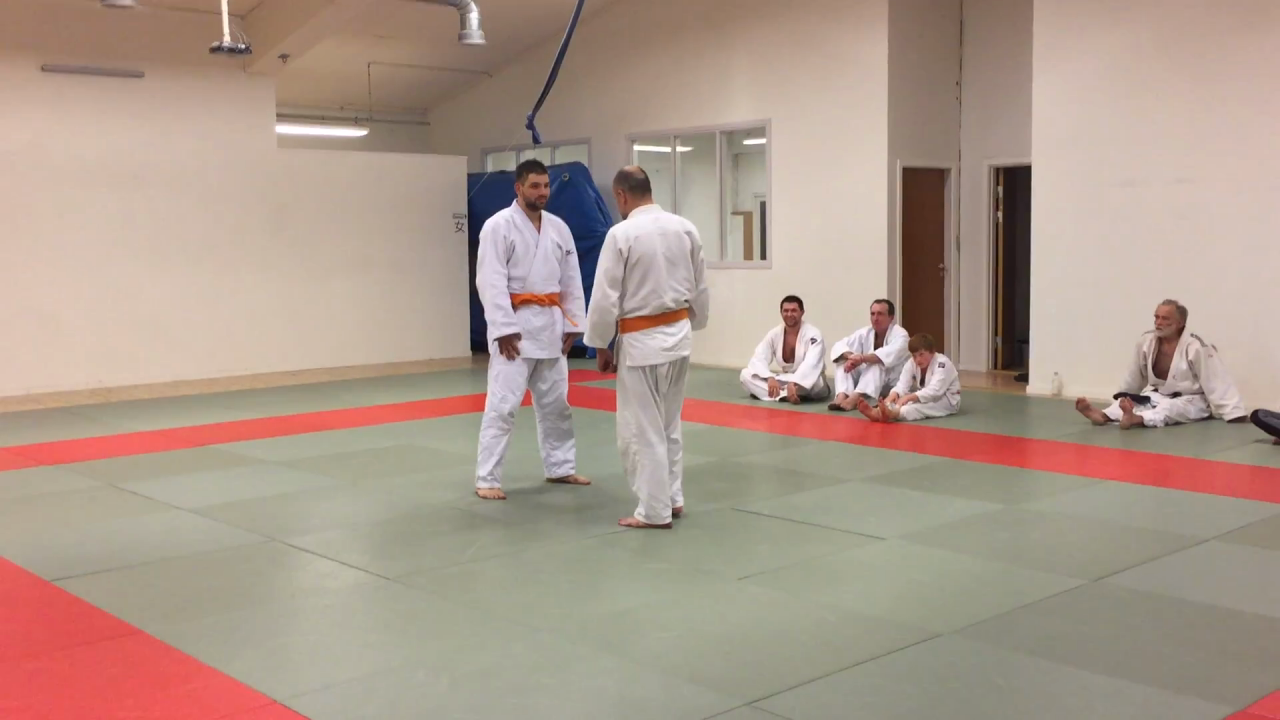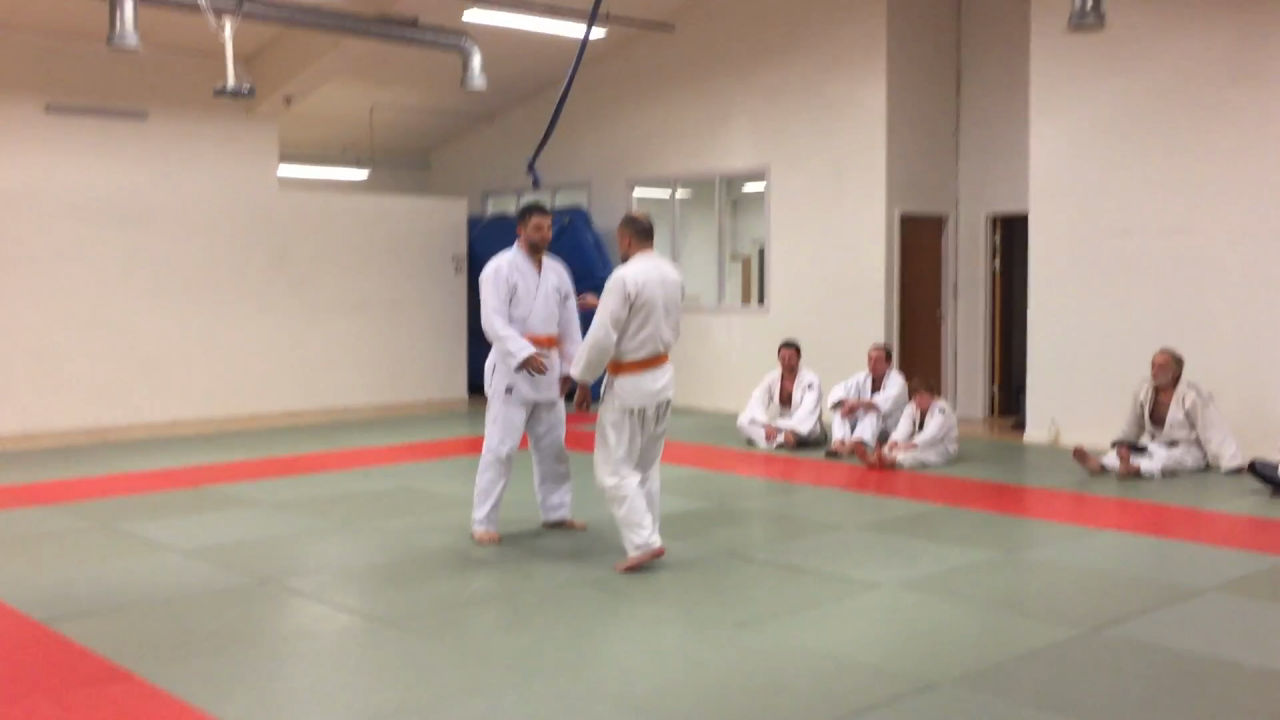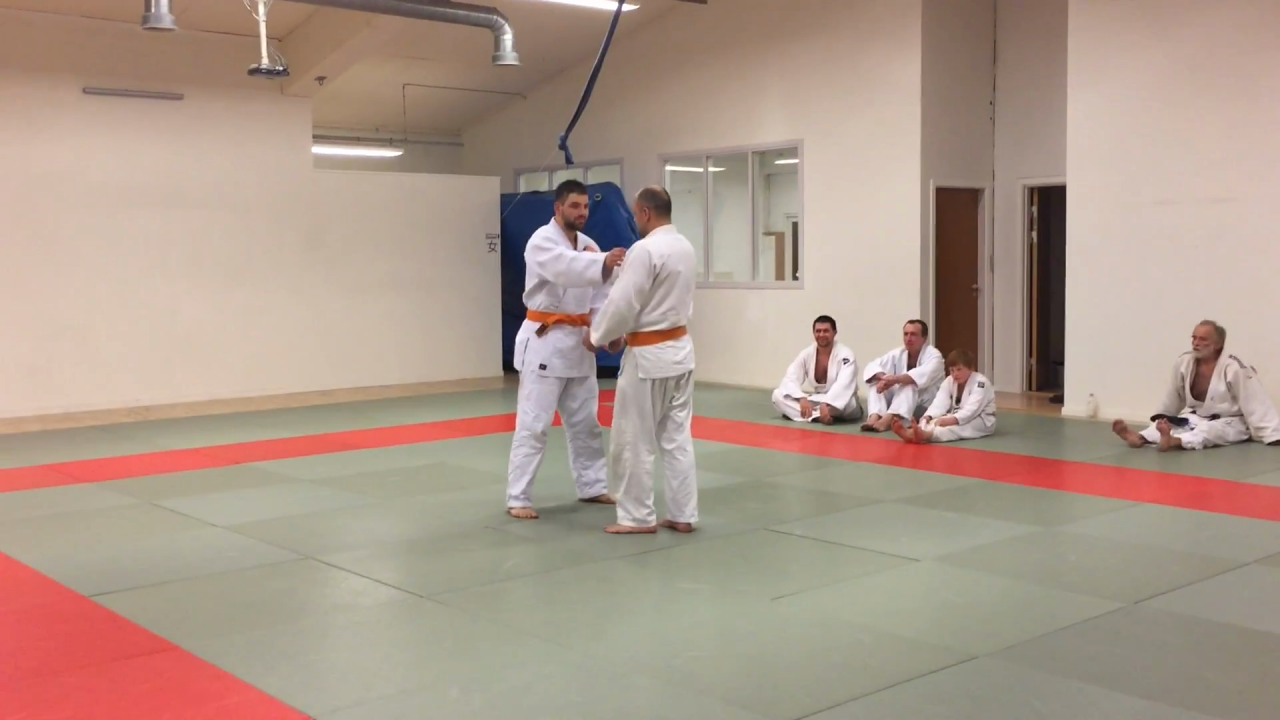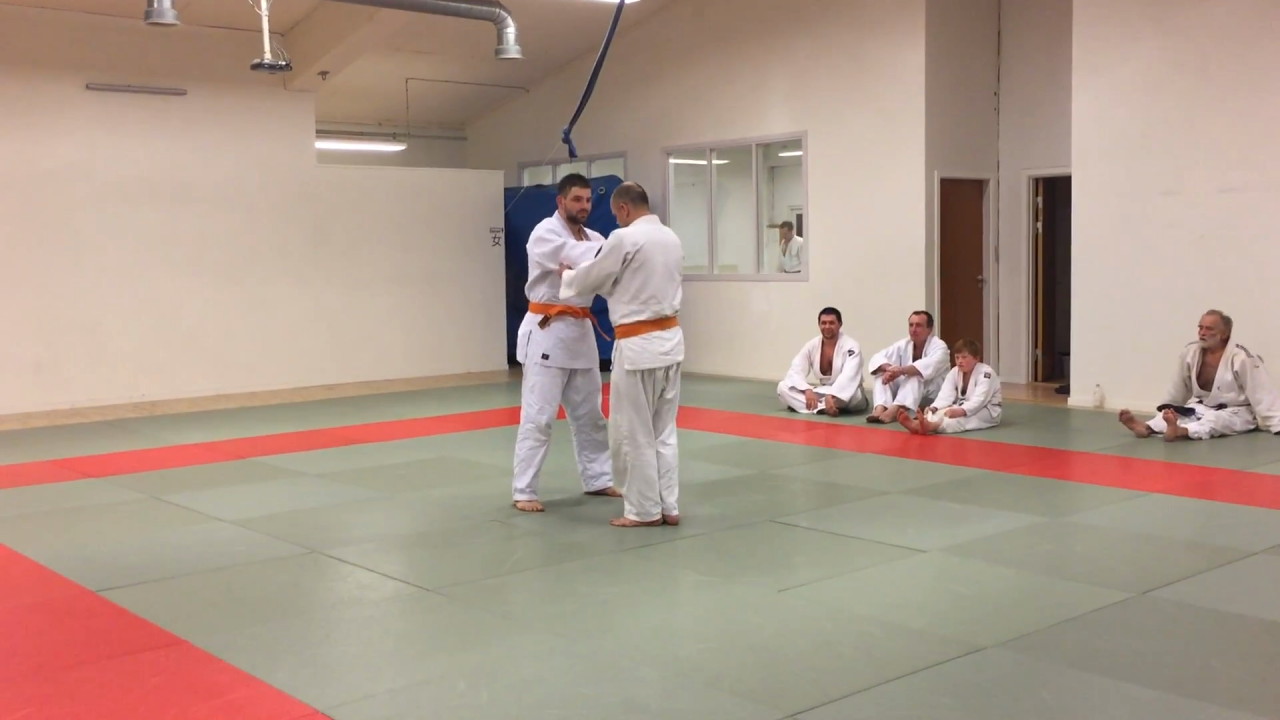
dt=0.5s
person 1, frame 1
left shoulder: (621, 235)
right shoulder: (685, 228)
left elbow: (605, 298)
right elbow: (700, 288)
left wrist: (601, 347)
left hip: (641, 340)
right hip: (678, 334)
left knee: (642, 430)
right knee: (668, 425)
left ankle: (654, 511)
right ankle: (672, 497)
person 1, frame 2
left shoulder: (625, 277)
right shoulder: (673, 275)
left elbow: (602, 337)
left wrist: (583, 381)
right wrist: (603, 305)
left hip: (629, 382)
right hip: (661, 376)
left knee: (615, 468)
right knee: (646, 465)
left ankle: (645, 541)
right ankle: (643, 537)
person 1, frame 3
left shoulder: (646, 249)
right shoulder: (684, 247)
left elbow: (622, 303)
left wrist: (596, 335)
left hip: (648, 354)
right hip: (680, 348)
left knee: (633, 440)
right knee: (677, 437)
left ankle: (638, 517)
right ankle: (683, 515)
person 1, frame 4
left shoulder: (625, 238)
right shoulder: (671, 238)
left elbow: (590, 280)
left wrist: (567, 275)
right wrist: (582, 271)
left hip: (638, 345)
right hip: (670, 338)
left knee: (632, 434)
right knee: (664, 432)
left ankle: (644, 510)
right ankle: (668, 507)
person 2, frame 1
left shoulder: (558, 227)
right shoulder: (499, 226)
left elbow: (571, 280)
right elbow: (491, 282)
left wrist: (573, 324)
right wrist: (503, 328)
left hip: (550, 324)
right hip: (515, 325)
left knee: (555, 403)
right knee: (503, 404)
left ankle: (560, 467)
right ankle: (487, 479)
person 2, frame 2
left shoulder: (558, 270)
right shoulder: (501, 267)
left elbow: (569, 322)
right elbow: (494, 320)
left wrist: (571, 368)
right wrist: (523, 355)
left hip: (548, 368)
right hip: (514, 367)
left knee: (553, 444)
right knee: (500, 447)
left ankle: (556, 511)
right ankle: (483, 522)
person 2, frame 3
left shoulder: (588, 247)
right shoulder: (542, 241)
left elbow: (601, 294)
right elbow: (566, 267)
right wrist: (604, 262)
left hip: (578, 342)
right hip: (544, 341)
left knee: (585, 421)
right knee: (534, 423)
left ankle: (592, 487)
right ankle: (518, 498)
person 2, frame 4
left shoulder: (592, 238)
right shoulder: (545, 233)
right elbow: (567, 253)
left hip: (581, 331)
right hip: (547, 332)
left knee: (589, 413)
right knee: (538, 417)
left ankle: (597, 480)
right ankle: (524, 491)
